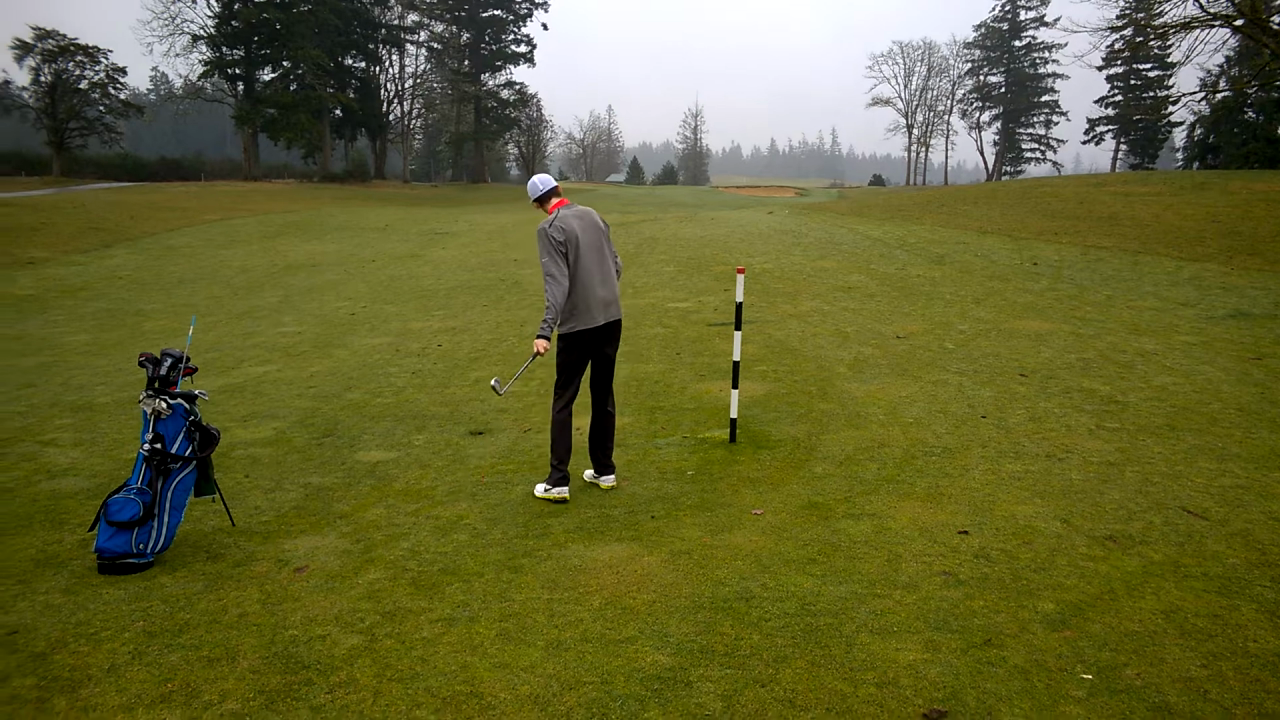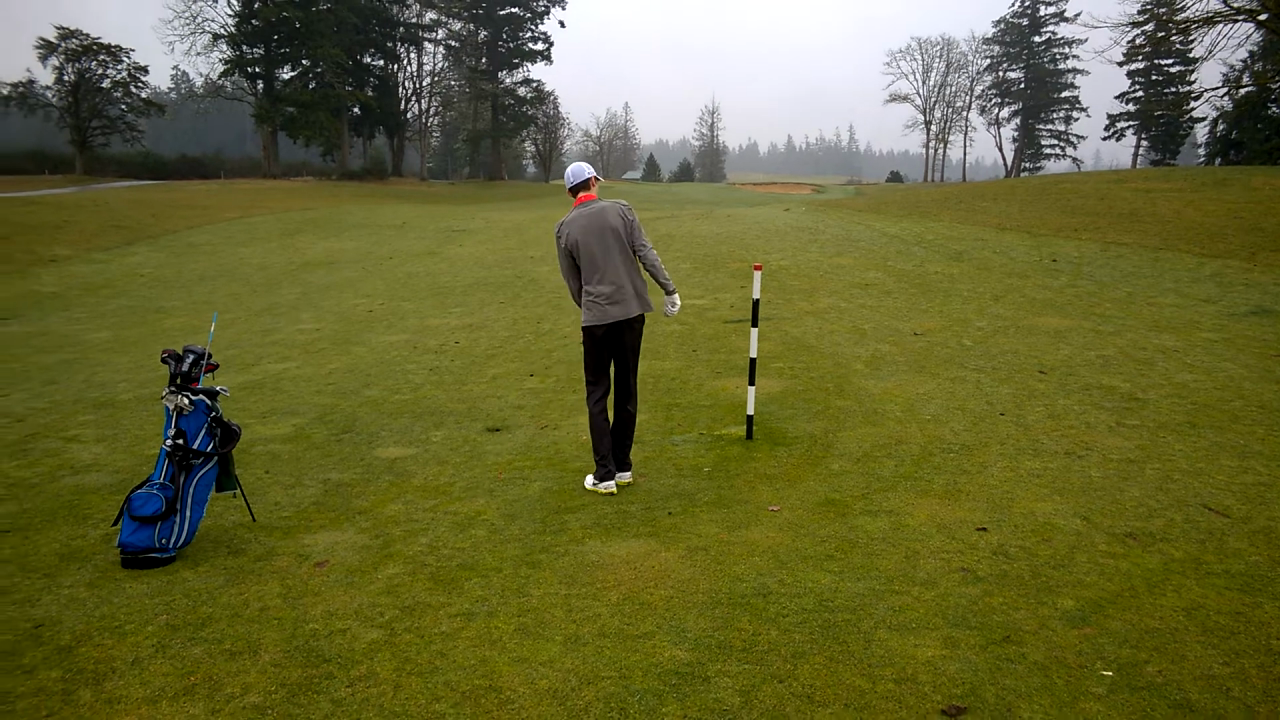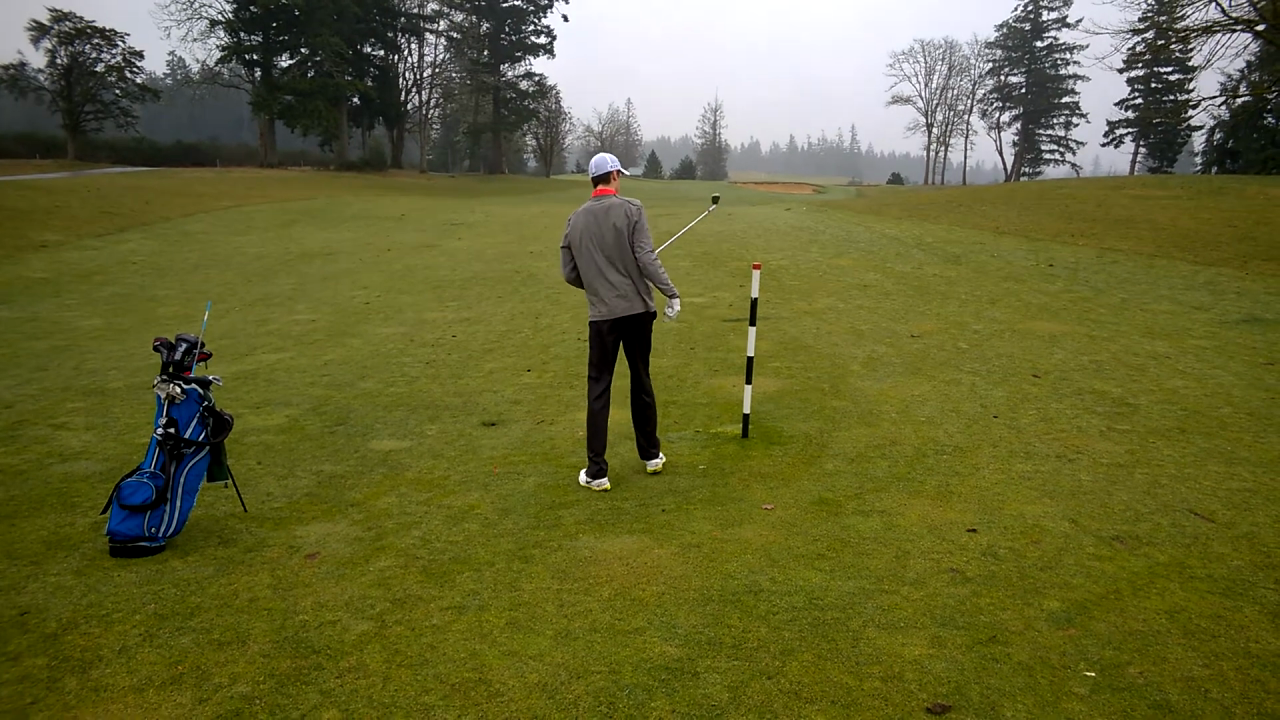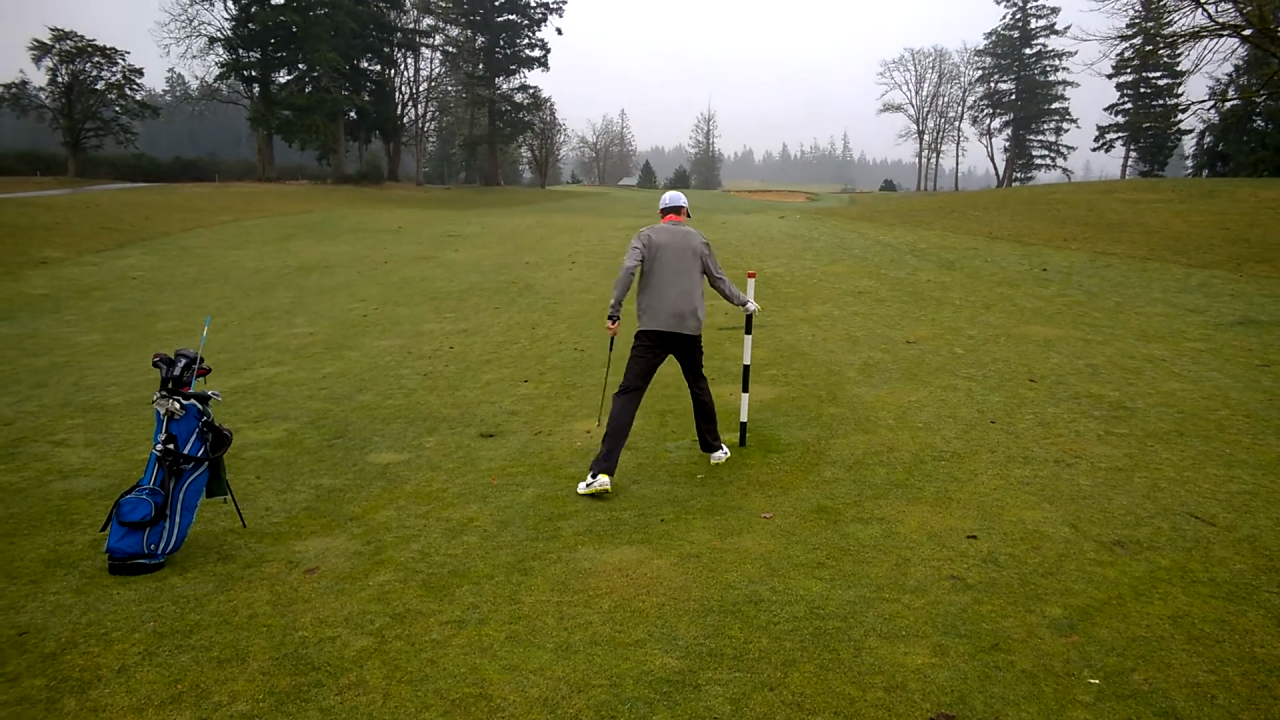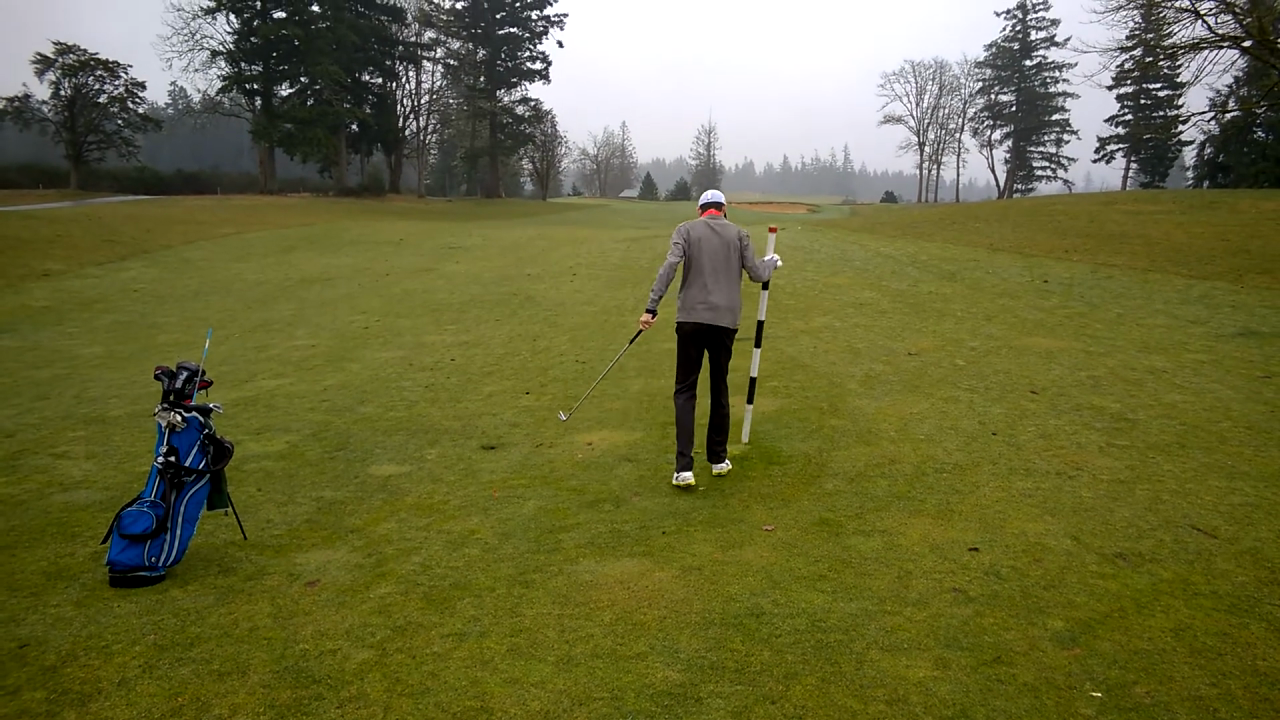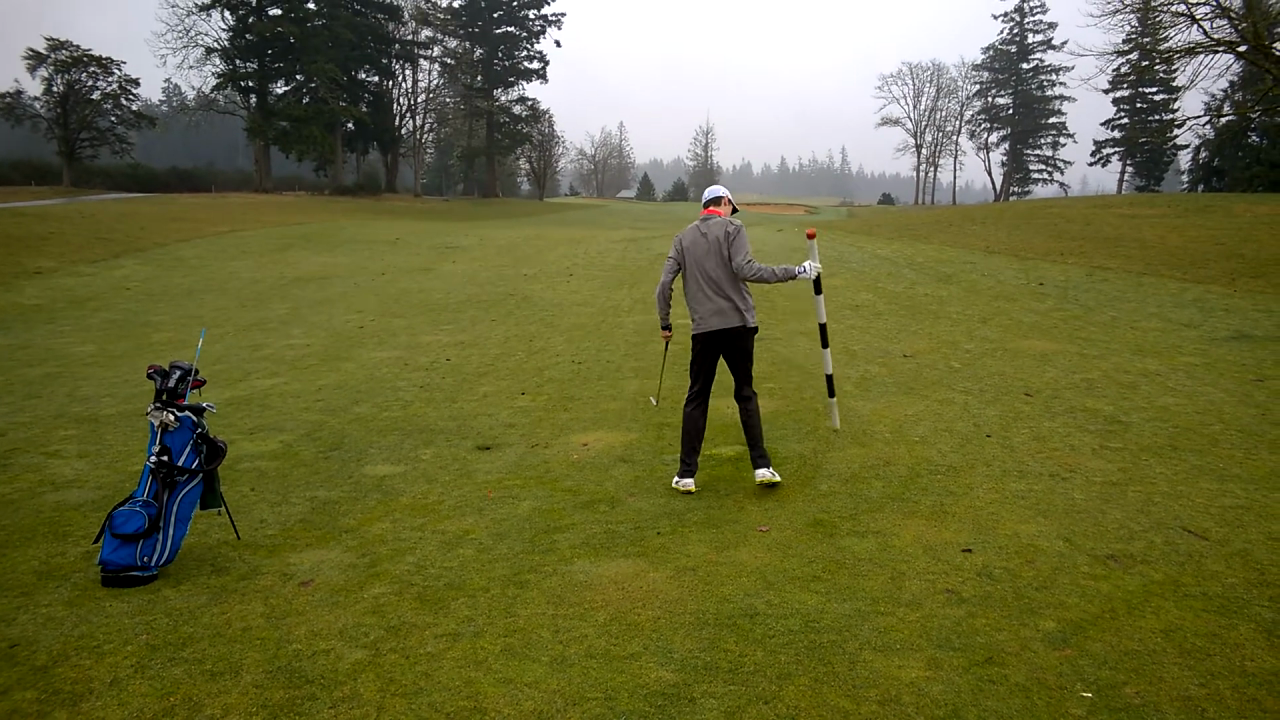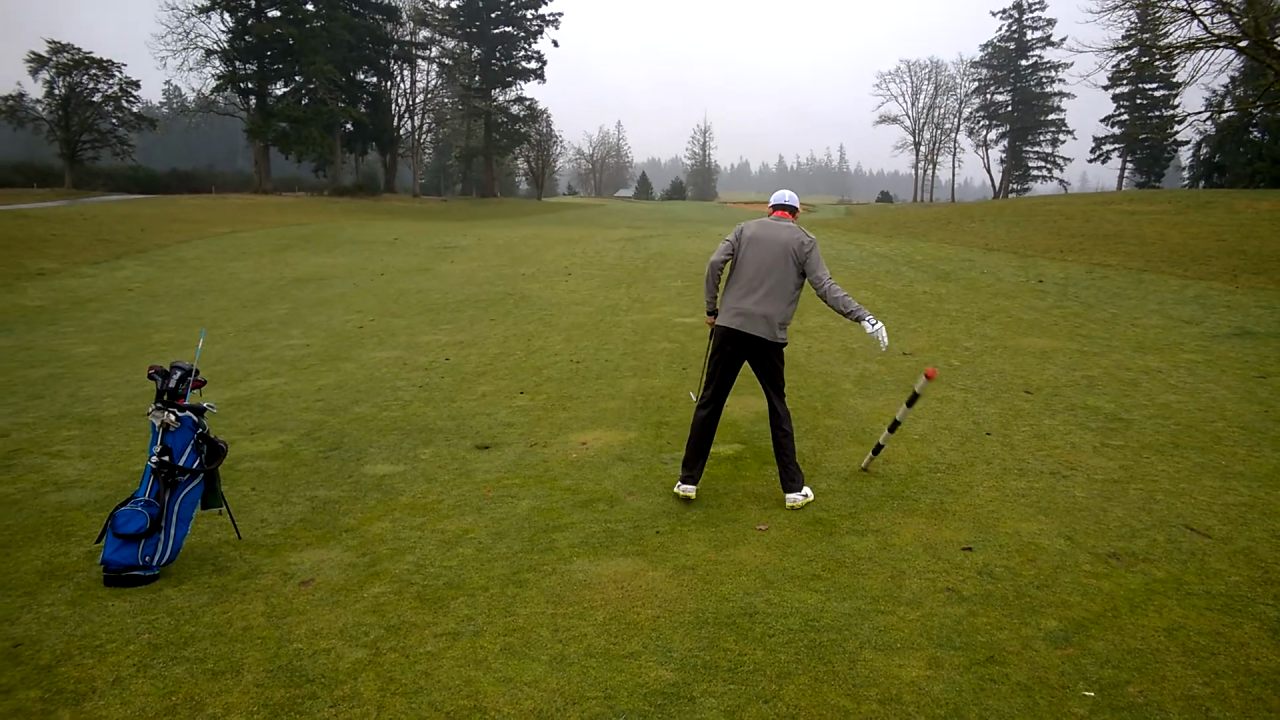
dt=0.5s
person 1, frame 1
left shoulder: (550, 229)
right shoulder: (593, 215)
left elbow: (557, 284)
right elbow: (615, 264)
left wrist: (545, 332)
left hip: (578, 323)
right hip: (610, 316)
left knee: (564, 399)
right knee: (603, 393)
left ankle: (558, 480)
right ankle: (604, 469)
person 1, frame 2
left shoulder: (564, 228)
right shoulder: (620, 209)
left elbow: (574, 282)
right elbow: (646, 254)
right wrist: (670, 290)
left hip: (596, 318)
right hip: (631, 312)
left knee: (597, 395)
right knee: (626, 390)
left ankle: (605, 474)
right ankle: (622, 466)
person 1, frame 3
left shoulder: (575, 219)
right shoulder: (630, 209)
left elbow: (569, 272)
right elbow: (646, 257)
right wrist: (672, 294)
left hip: (602, 314)
right hip: (638, 309)
left knee: (599, 390)
right knee: (641, 379)
left ankle: (596, 471)
right ankle: (651, 454)
person 1, frame 4
left shoulder: (647, 234)
right shoulder: (698, 239)
left elbow: (628, 268)
right elbow: (719, 280)
left wrist: (613, 312)
right wrist: (744, 302)
left hip: (653, 328)
right hip: (689, 328)
left knee: (627, 395)
right knee: (698, 383)
left ankle: (602, 472)
right ankle: (714, 447)
person 1, frame 5
left shoulder: (685, 230)
right shoulder: (738, 233)
left elbow: (669, 266)
right elbow: (758, 274)
left wrist: (651, 308)
right wrist: (771, 263)
left hip: (691, 319)
right hip: (725, 321)
left knee: (685, 391)
right knee: (719, 388)
left ankle: (685, 467)
right ankle: (718, 458)
person 1, frame 6
left shoulder: (683, 237)
right shoulder: (732, 227)
left elbow: (665, 283)
right elbow: (746, 271)
left wrist: (665, 323)
right wrist: (795, 271)
left hip: (704, 329)
right hip: (737, 324)
left knee: (696, 399)
right knee: (745, 393)
left ankle: (686, 474)
right ankle: (761, 465)
person 1, frame 7
left shoulder: (746, 228)
right shoulder: (805, 240)
left elbow: (715, 263)
right elbow: (826, 288)
left wrist: (712, 309)
right wrist: (866, 319)
left hip: (732, 328)
right hip: (769, 334)
left knee: (710, 401)
right knee: (778, 407)
left ankle: (688, 480)
right ankle: (793, 488)
